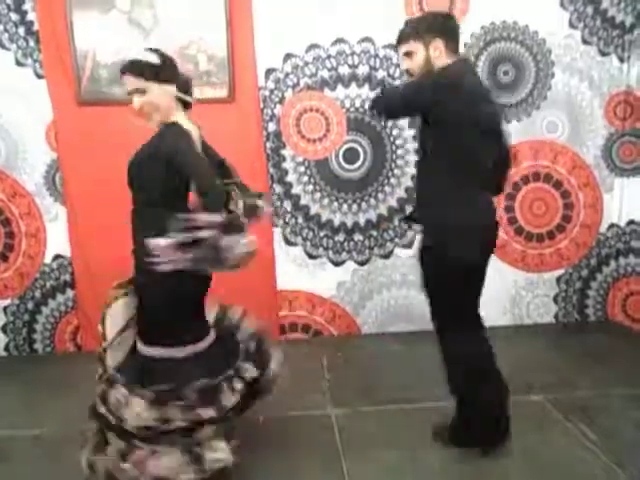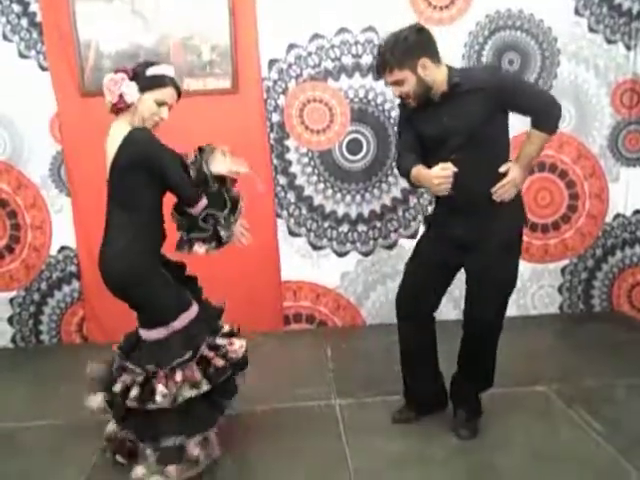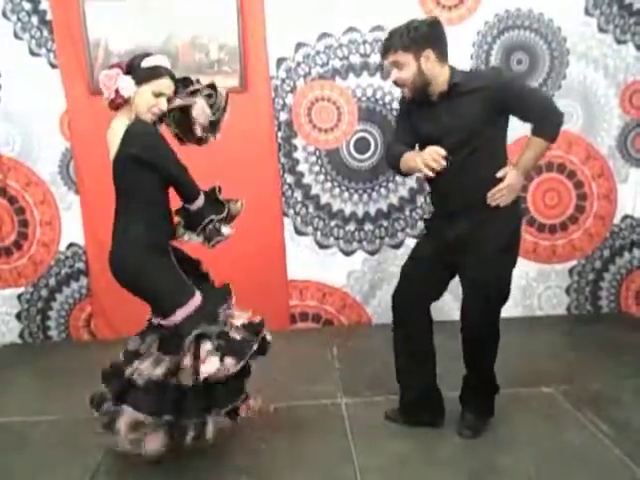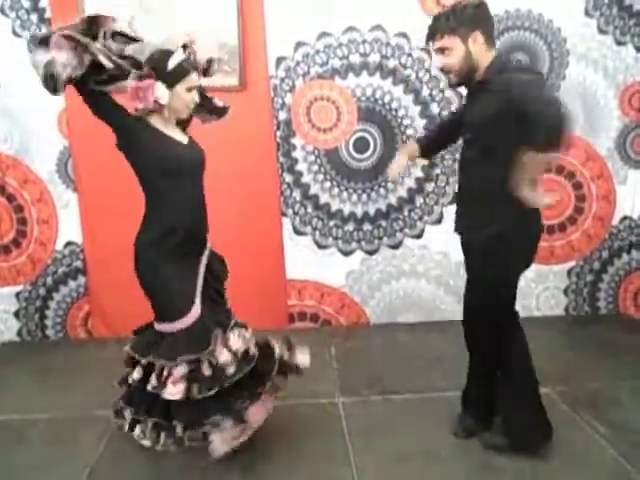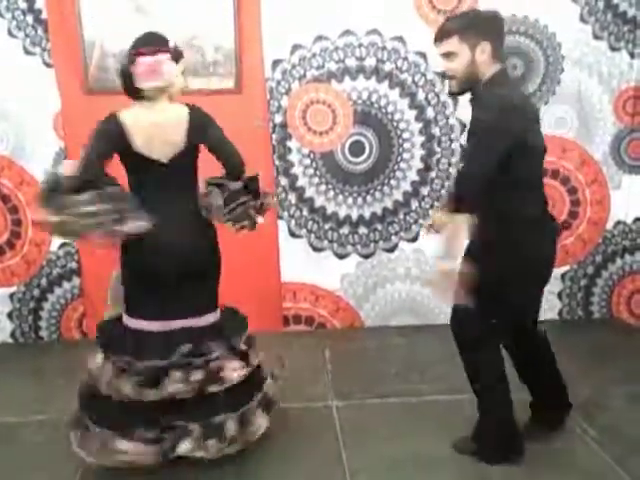
dt=1s
person 1, frame 1
left shoulder: (451, 83)
right shoulder: (479, 96)
left elbow: (385, 104)
right elbow: (499, 166)
left wrist: (406, 93)
left hip: (448, 230)
right hip: (474, 228)
left knee: (456, 328)
right knee: (462, 322)
left ankle: (483, 425)
right ankle: (480, 417)
person 1, frame 2
left shoulder: (488, 83)
right shoulder: (411, 109)
left elbow: (548, 110)
right elbow: (406, 159)
left wrist: (521, 167)
right wrist: (427, 177)
left hip: (496, 223)
right hip: (445, 222)
left knee: (483, 319)
right knee: (411, 303)
left ankle: (466, 402)
right ankle: (425, 395)
person 1, frame 3
left shoulder: (489, 86)
right shoulder: (412, 105)
left elbow: (549, 116)
right elbow: (395, 152)
left wrist: (520, 172)
right wrist: (417, 159)
left hip: (491, 226)
right hip: (443, 224)
left knee: (479, 320)
right knee: (407, 301)
left ankle: (477, 405)
right ankle: (420, 403)
person 1, frame 4
left shoulder: (515, 82)
right shoulder: (480, 91)
left elbow: (552, 123)
right elbow: (450, 129)
left wrist: (523, 183)
right wrist: (411, 151)
left hip: (506, 231)
right hip: (482, 226)
left knee: (487, 322)
right knee: (491, 319)
left ankle: (525, 428)
right ankle: (484, 408)
person 1, frame 5
left shoulder: (500, 105)
right shoulder: (495, 100)
left elbow: (474, 179)
right wrist: (450, 210)
left hip: (518, 246)
right hip: (496, 241)
right knee: (470, 328)
person 2, frame 1
left shoulder: (173, 135)
right shoulder: (179, 134)
left elbow: (206, 190)
right elbow: (224, 182)
left hip: (168, 268)
right hip: (182, 262)
left knee: (160, 362)
right knee: (190, 349)
person 2, frame 2
left shoulder: (123, 136)
right shoulder: (140, 142)
left elbow: (176, 168)
right elbow: (185, 192)
left wrist: (208, 164)
right wrist: (225, 223)
left hip: (125, 257)
right hip: (133, 262)
left knee: (163, 331)
right knee: (185, 334)
left ankle: (138, 434)
person 2, frame 3
left shoulder: (125, 129)
right shoulder: (141, 134)
left elbow: (177, 109)
right elbow: (183, 183)
left wrist: (193, 104)
right wrist: (209, 214)
left hip: (139, 249)
right hip: (141, 255)
left knee: (178, 323)
right knee: (196, 322)
person 2, frame 4
left shoulder: (179, 127)
right shoulder: (132, 129)
left elbow: (203, 105)
right elbow: (87, 85)
left wrist: (190, 65)
left hip: (194, 249)
right hip: (161, 255)
left knee: (208, 324)
right knee: (189, 335)
right ankle: (205, 423)
person 2, frame 5
left shoulder: (116, 125)
right shoulder: (193, 117)
left elbow: (82, 181)
right elbow: (236, 168)
left hip: (147, 247)
right hip: (198, 242)
left knee: (141, 337)
right knee: (206, 327)
left ankle: (127, 434)
right ankle: (227, 422)
